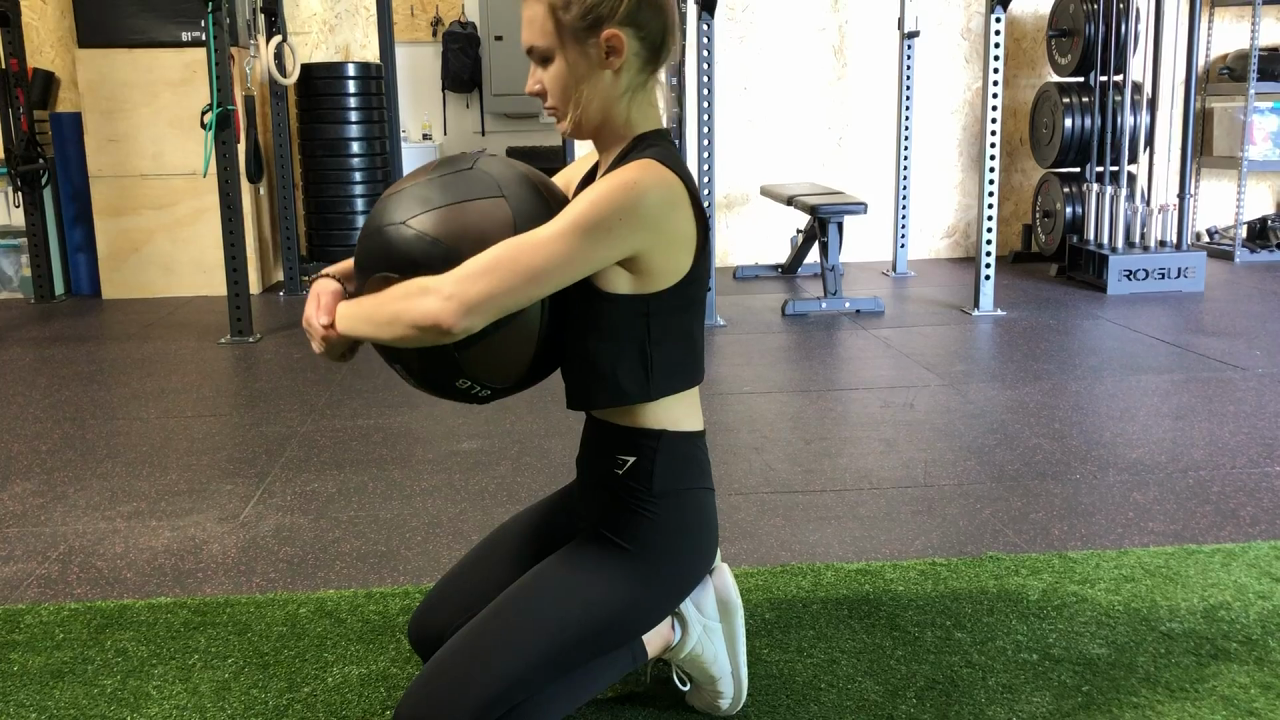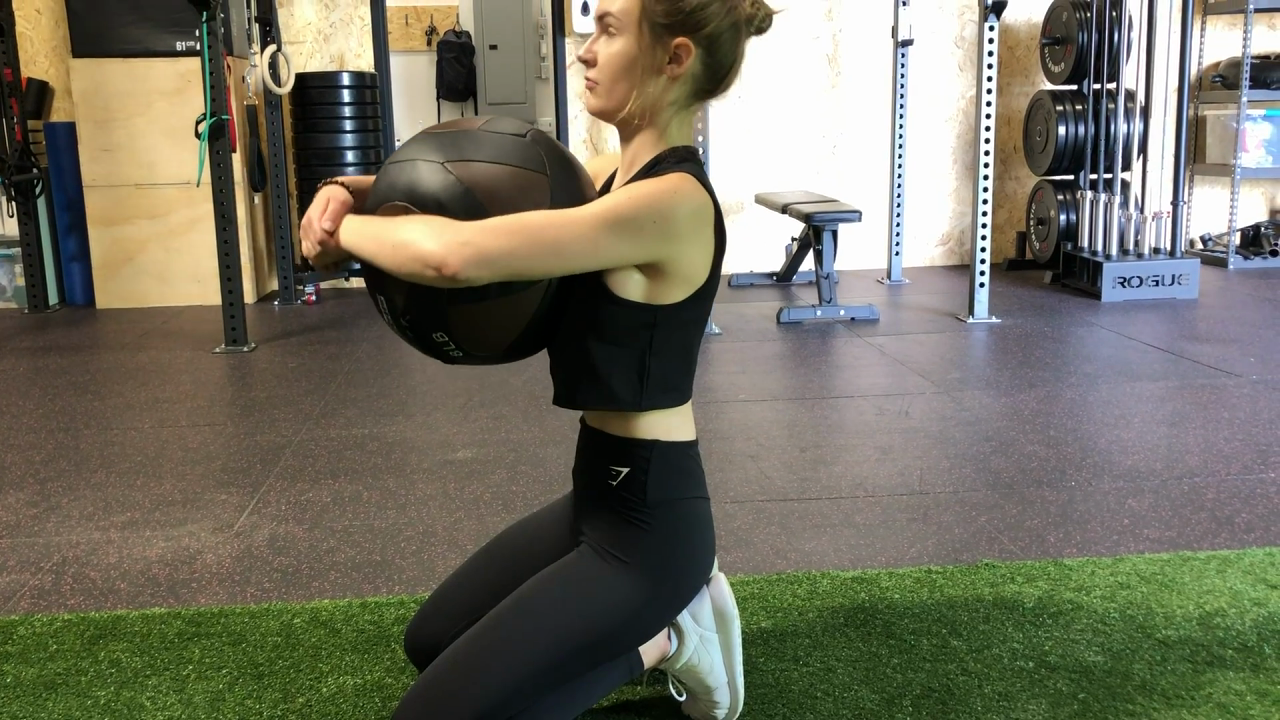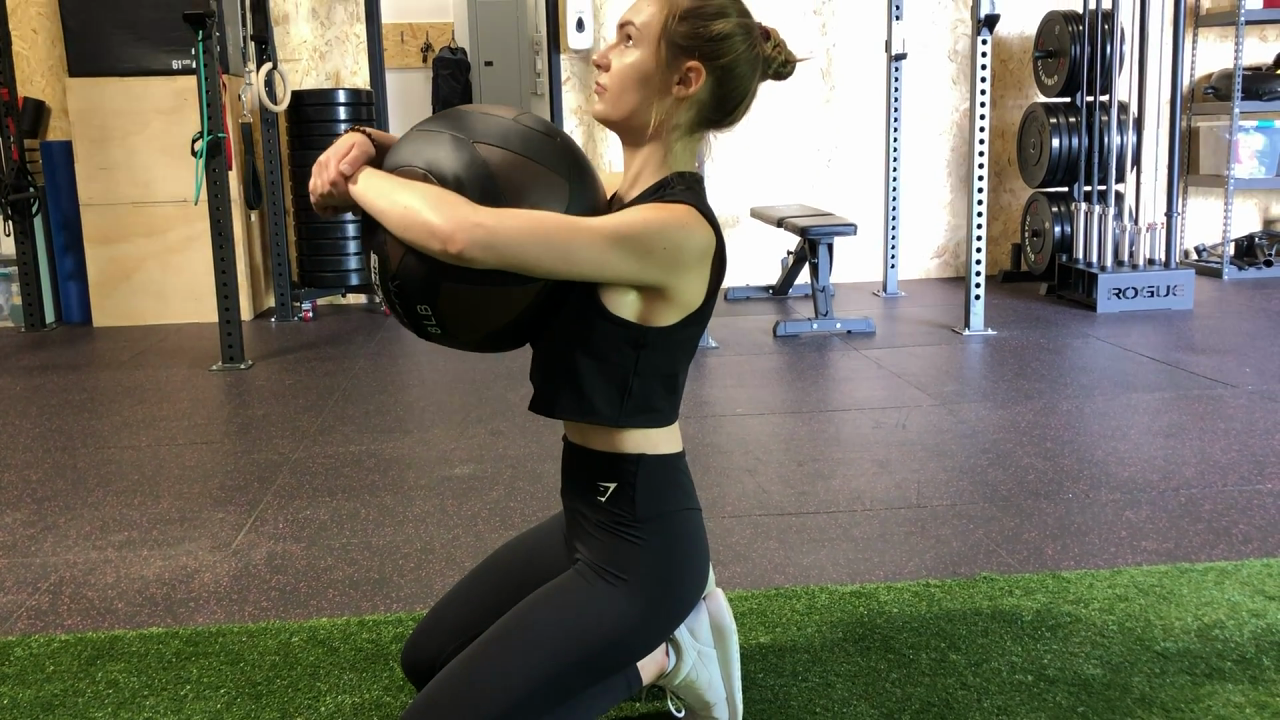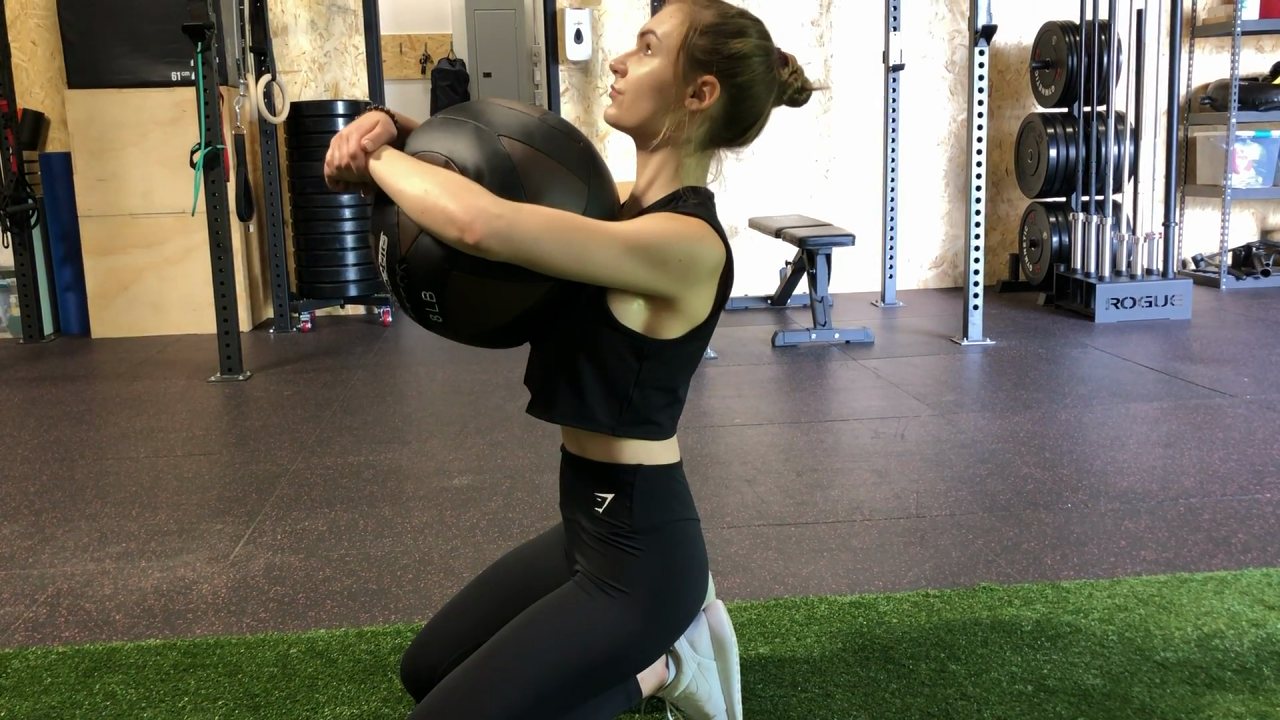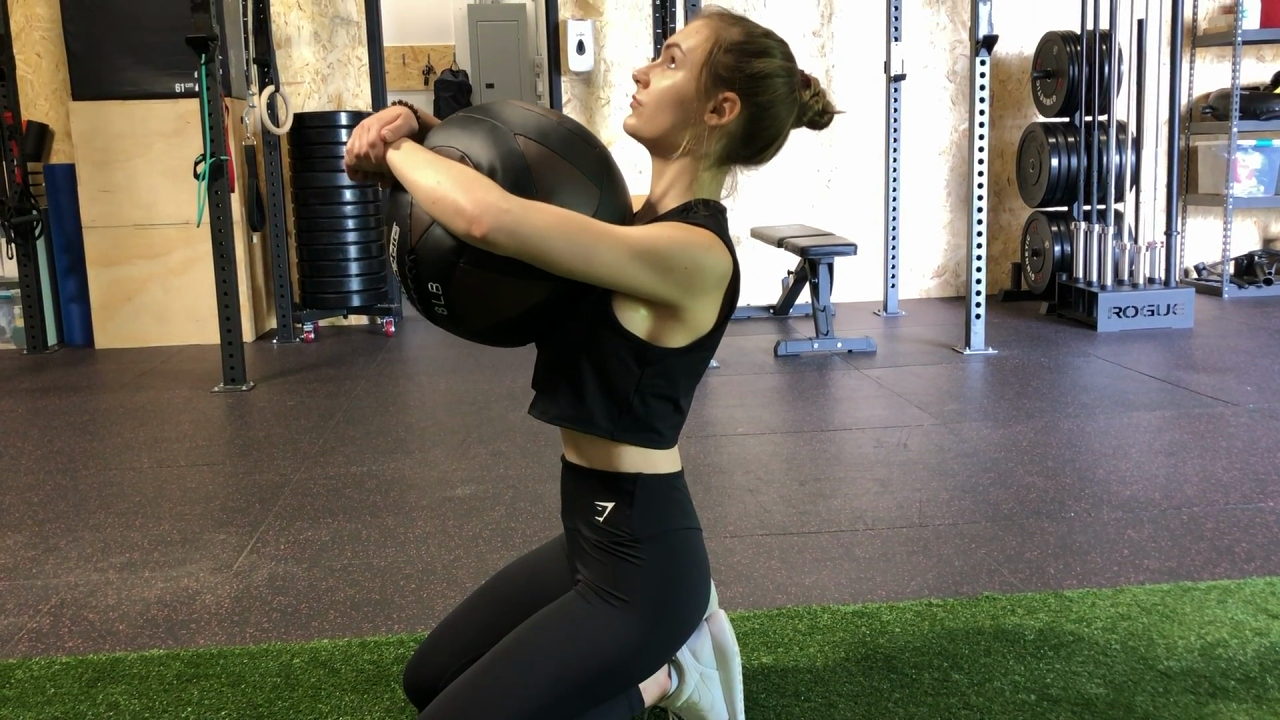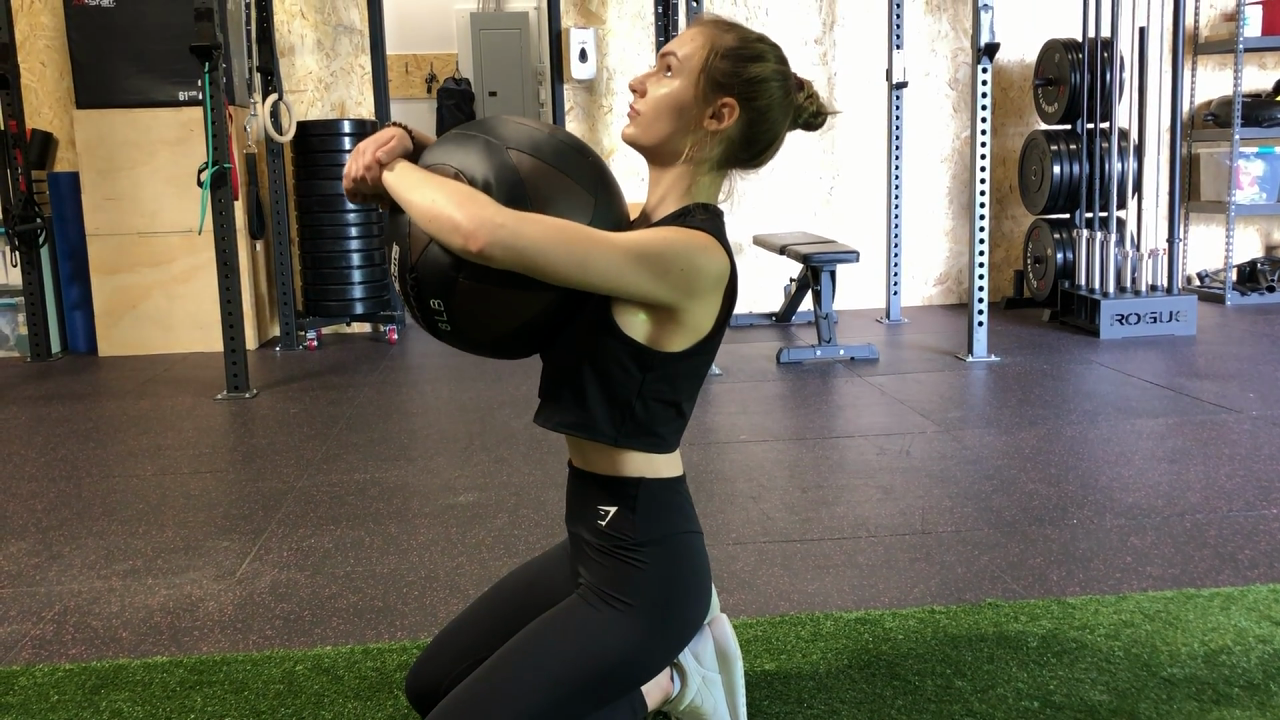
dt=0.7s
person 1, frame 1
left shoulder: (643, 188)
right shoulder: (603, 169)
left elbow: (448, 306)
left wrist: (341, 316)
right wrist: (342, 274)
left hip: (652, 509)
right hip: (608, 479)
right knee: (435, 632)
left ankle: (664, 630)
right ankle: (658, 608)
person 1, frame 2
left shoulder: (671, 200)
right shoulder: (619, 174)
left elbow: (456, 255)
left wrist: (347, 231)
right wrist: (349, 191)
left hip: (648, 518)
right hip: (603, 491)
right knee: (429, 642)
left ankle: (660, 639)
right ankle: (653, 620)
person 1, frame 3
left shoulder: (675, 228)
right shoulder: (627, 195)
left elbow: (462, 233)
left wrist: (357, 180)
right wrist: (370, 145)
left hip: (639, 538)
right hip: (593, 510)
right knee: (427, 659)
left ankle: (659, 656)
right ankle: (659, 632)
person 1, frame 4
left shoulder: (686, 241)
right shoulder: (633, 203)
left elbow: (480, 223)
left wrist: (378, 160)
right wrist: (392, 125)
left hip: (638, 551)
right hip: (596, 522)
right ankle: (657, 645)
person 1, frame 5
left shoulder: (694, 252)
right shoulder: (647, 216)
left elbow: (487, 218)
right elbow: (508, 177)
left wrist: (394, 150)
right wrist: (413, 124)
left hip: (640, 560)
right hip: (600, 530)
right ankle: (659, 656)
person 1, frame 6
left shoulder: (691, 254)
right shoulder: (648, 224)
left elbow: (483, 232)
right elbow: (509, 196)
left wrist: (390, 171)
right wrist: (409, 143)
left hip: (641, 562)
right hip: (603, 536)
right ankle: (661, 660)
